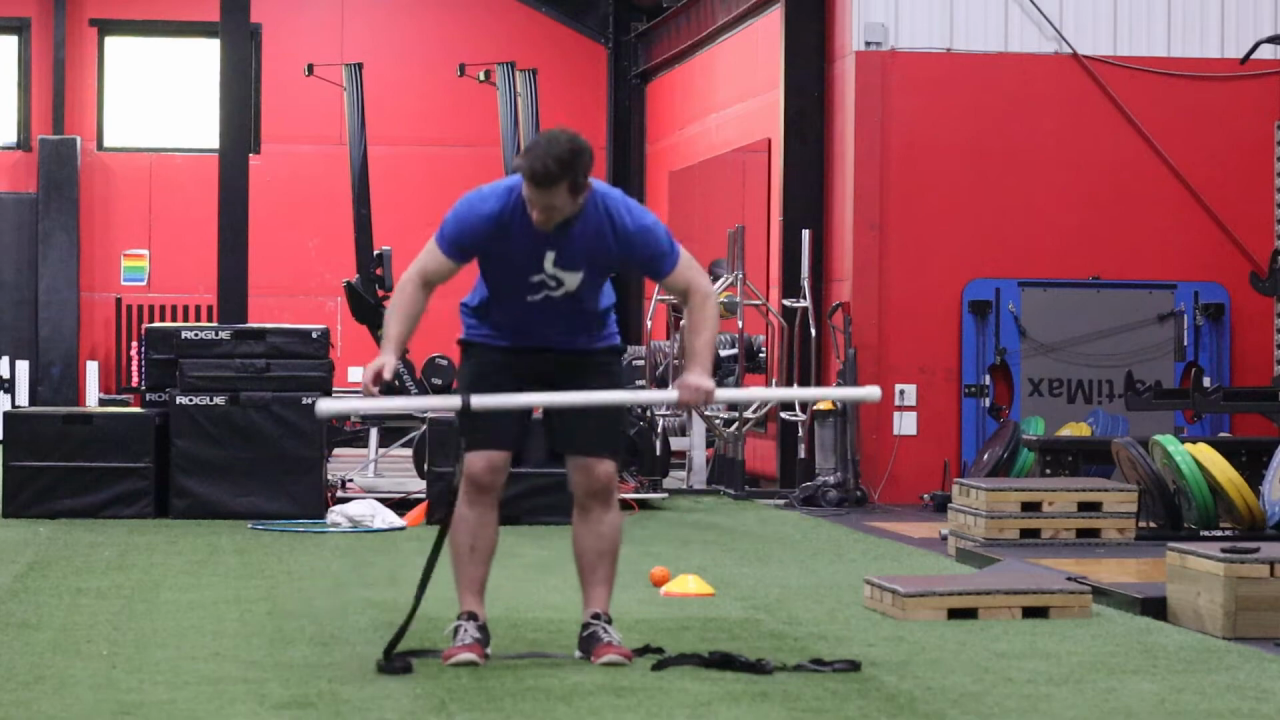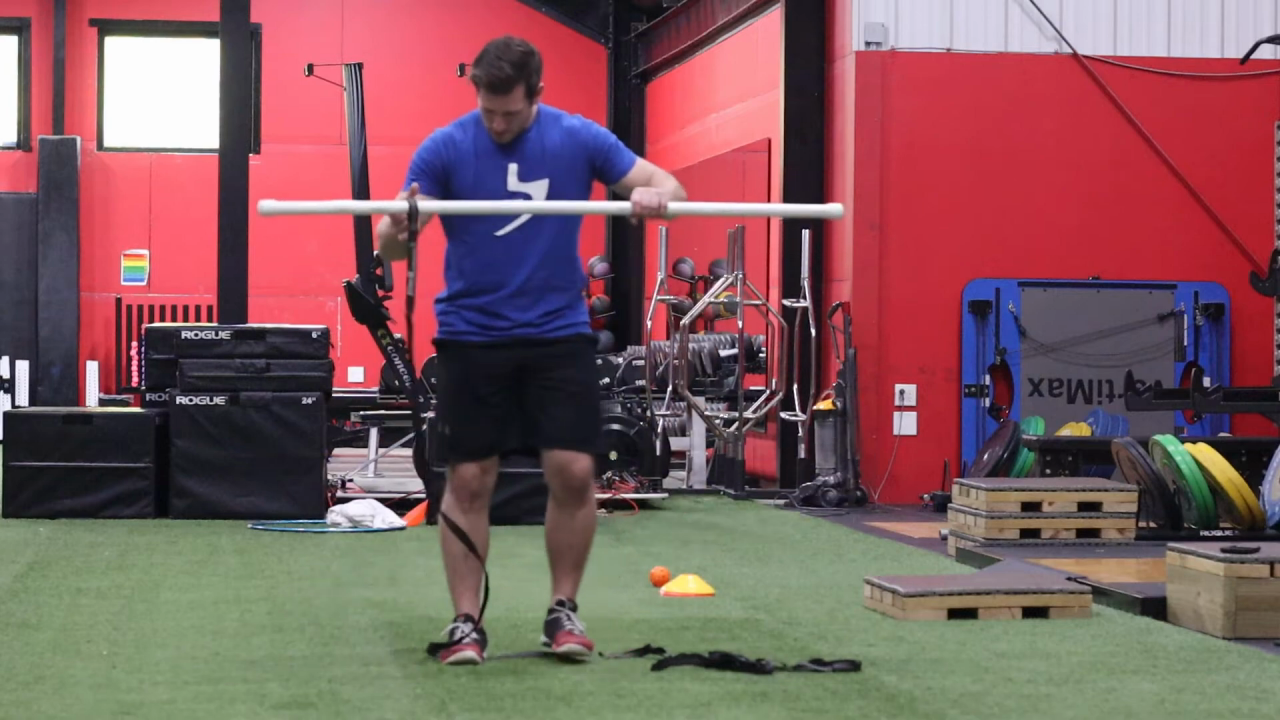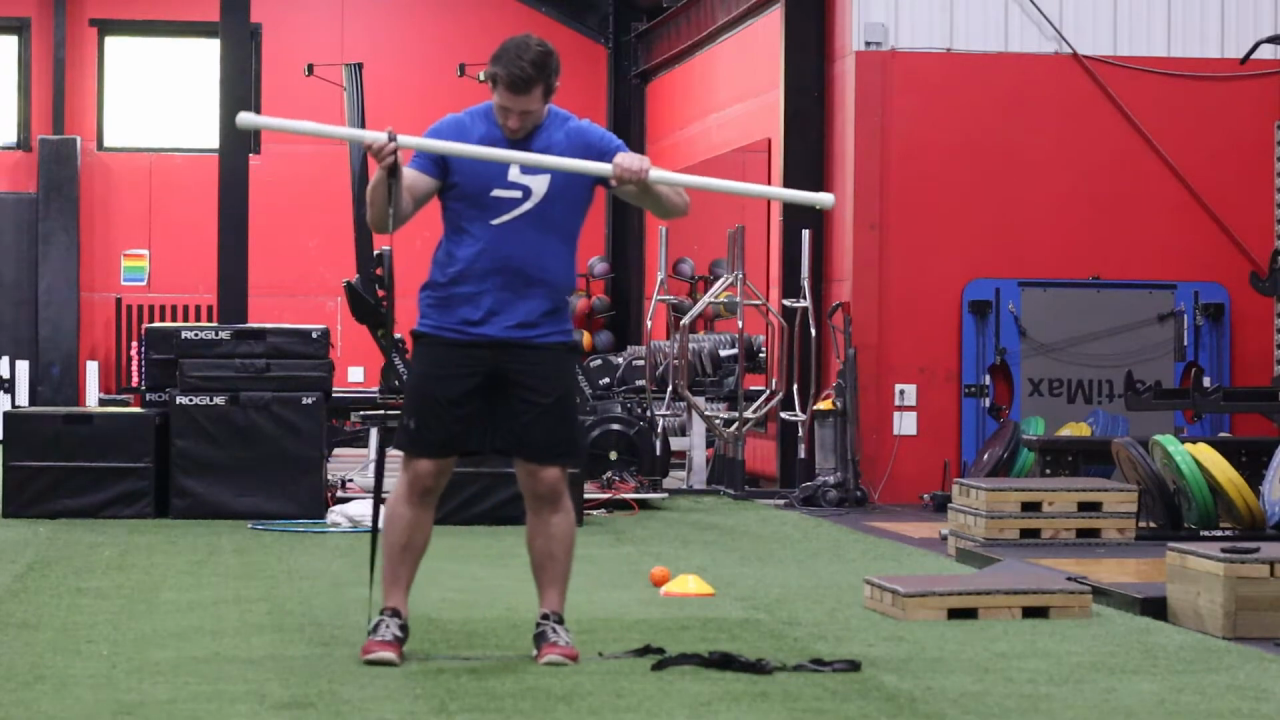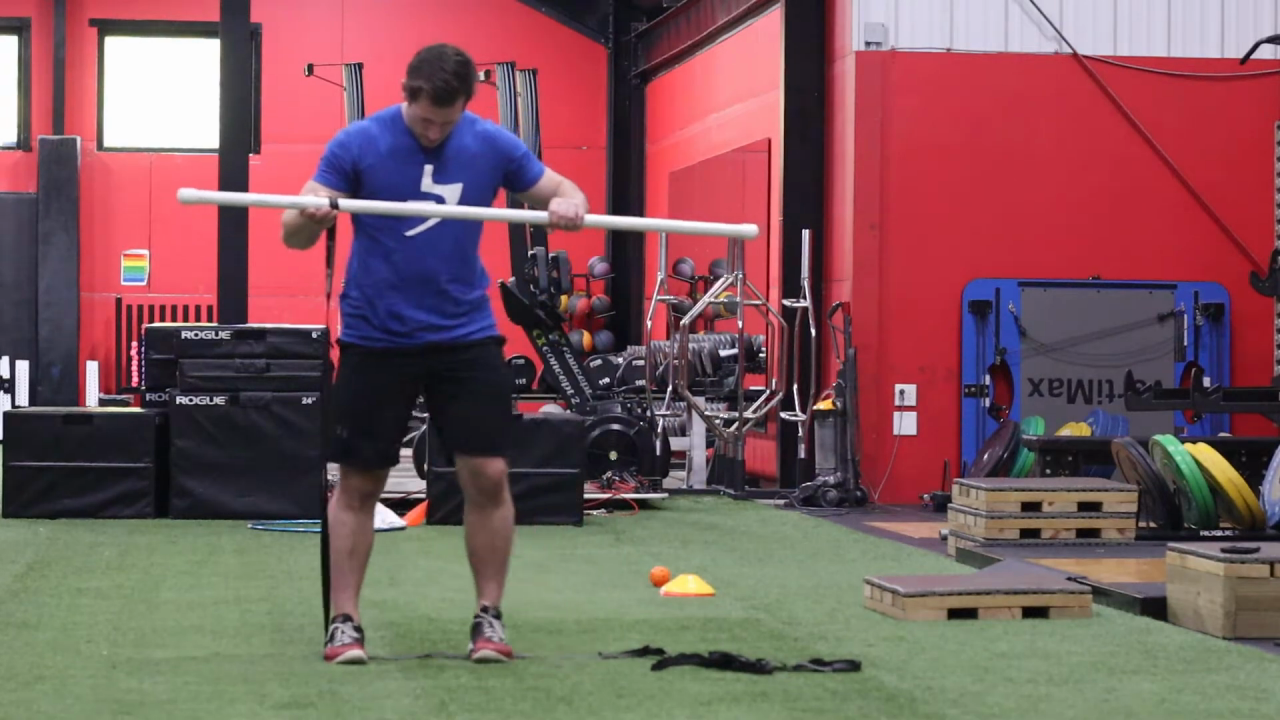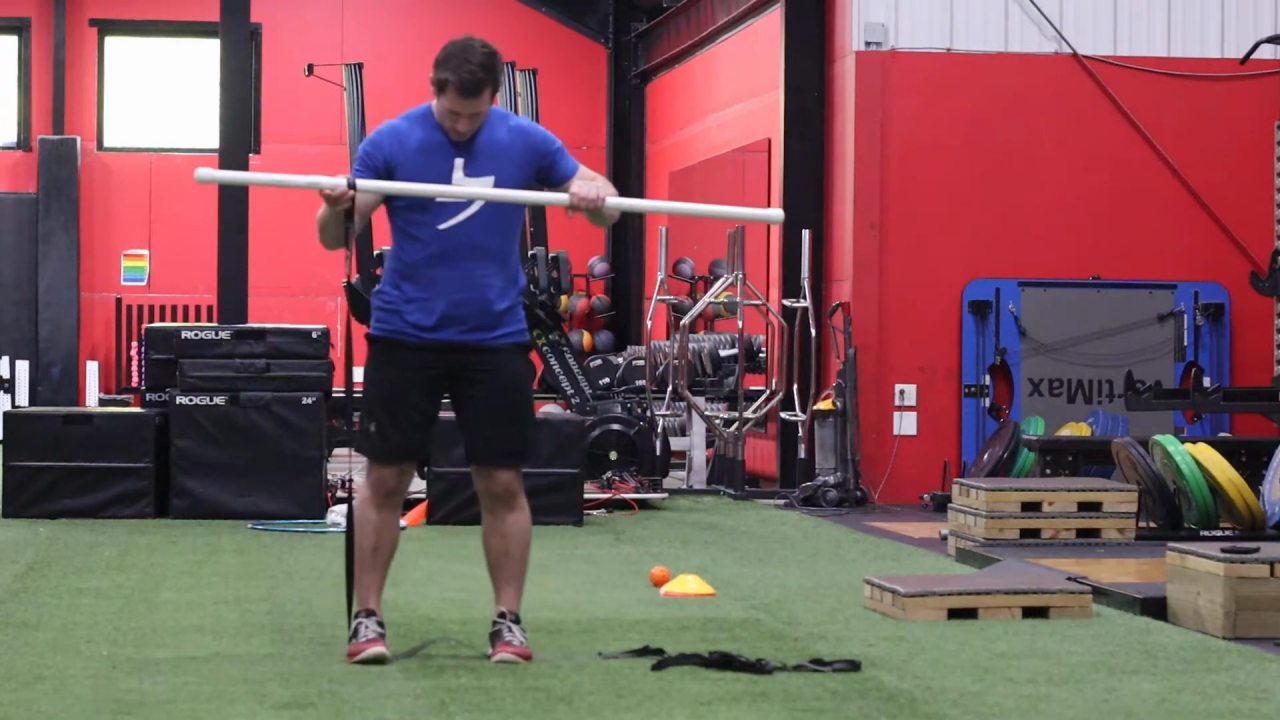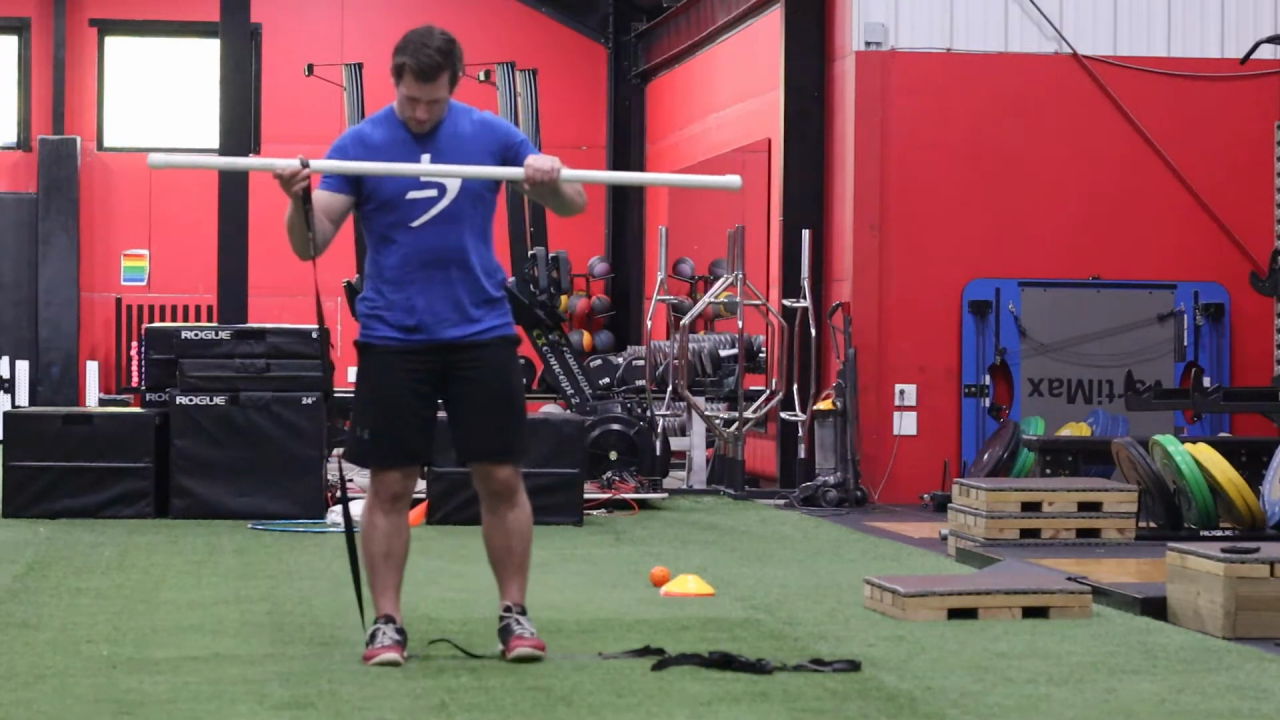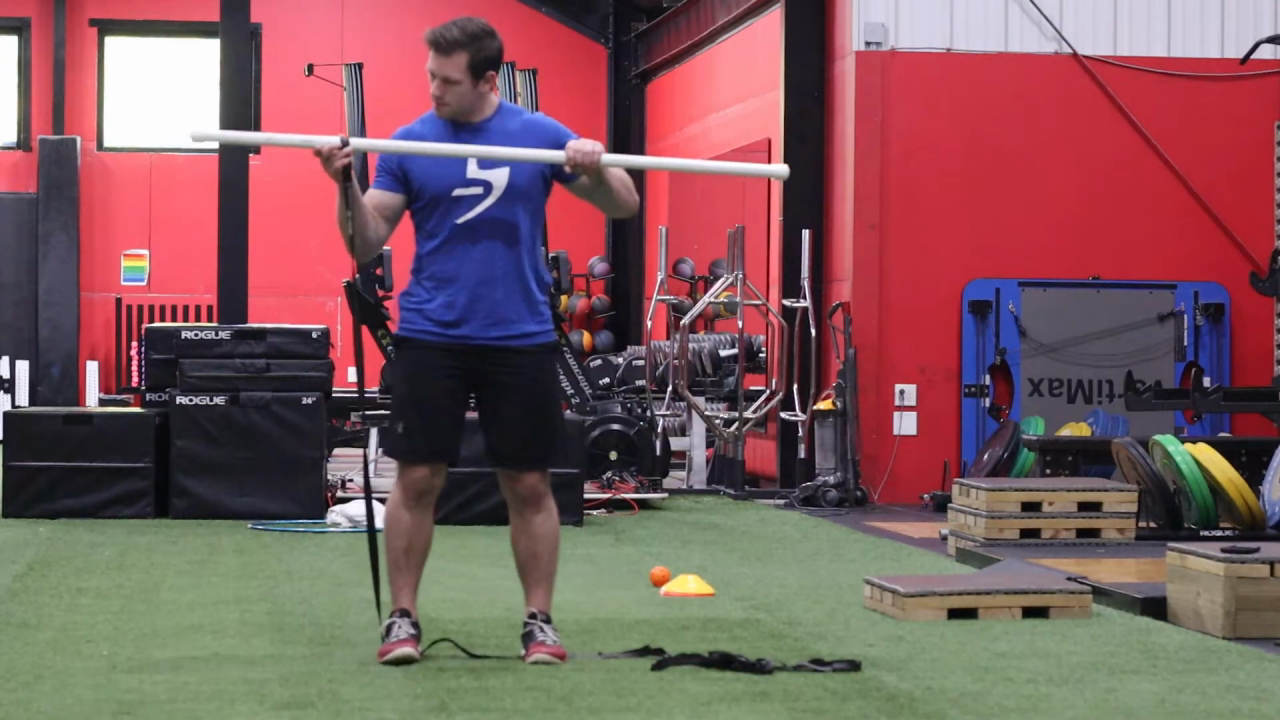
dt=0.5s
person 1, frame 1
left shoulder: (625, 221)
right shoulder: (485, 208)
left elbow: (697, 289)
right elbow: (419, 278)
left wrist: (697, 367)
right wrist: (391, 348)
left hip: (586, 349)
right hip: (496, 343)
left knee: (598, 479)
right knee: (481, 474)
left ankle: (597, 622)
right ankle: (470, 620)
person 1, frame 2
left shoulder: (580, 138)
right shoulder: (444, 148)
left elbow: (667, 186)
right elbow: (391, 243)
left wrist: (656, 195)
right wrist: (397, 230)
left hip: (560, 334)
right hip: (470, 336)
left knee: (574, 474)
right knee: (469, 480)
left ankle: (562, 609)
right ankle: (466, 620)
person 1, frame 3
left shoulder: (586, 141)
right shoulder: (451, 133)
left elbow: (676, 205)
right elbow: (383, 221)
left wrist: (643, 178)
right wrist: (387, 173)
left hip: (540, 338)
right hip: (450, 331)
left knee: (547, 482)
right knee: (422, 475)
left ankle: (551, 621)
right ankle: (391, 616)
person 1, frame 4
left shoulder: (494, 144)
right shoulder: (358, 143)
left elbow: (562, 194)
right elbow: (294, 232)
left wrist: (570, 206)
right wrist: (310, 216)
left hip: (466, 336)
right hip: (376, 338)
left knee: (487, 476)
right knee: (358, 482)
left ankle: (488, 615)
right ankle: (343, 620)
person 1, frame 5
left shoulder: (528, 141)
right shoulder: (389, 141)
left elbow: (603, 205)
right elbow: (333, 237)
left wrist: (595, 197)
right wrist: (336, 206)
left hip: (495, 338)
right hip: (404, 334)
left knee: (502, 483)
right knee: (385, 478)
left ankle: (507, 620)
right ankle: (367, 616)
person 1, frame 6
left shoulder: (493, 134)
right shoulder: (358, 145)
left elbow: (573, 204)
right elbow: (310, 244)
left wrist: (552, 180)
right wrist: (297, 198)
left hip: (482, 333)
right hip: (394, 338)
left knee: (501, 477)
right knee: (390, 484)
left ankle: (515, 614)
right ankle: (386, 622)
person 1, frame 7
left shoulder: (541, 134)
right shoulder: (407, 144)
left elbow: (624, 205)
right elbow: (365, 244)
left wrist: (597, 168)
right wrist: (345, 185)
left hip: (521, 337)
right hip: (430, 335)
left knee: (529, 484)
right knee: (417, 479)
left ankle: (538, 620)
right ankle: (402, 616)
